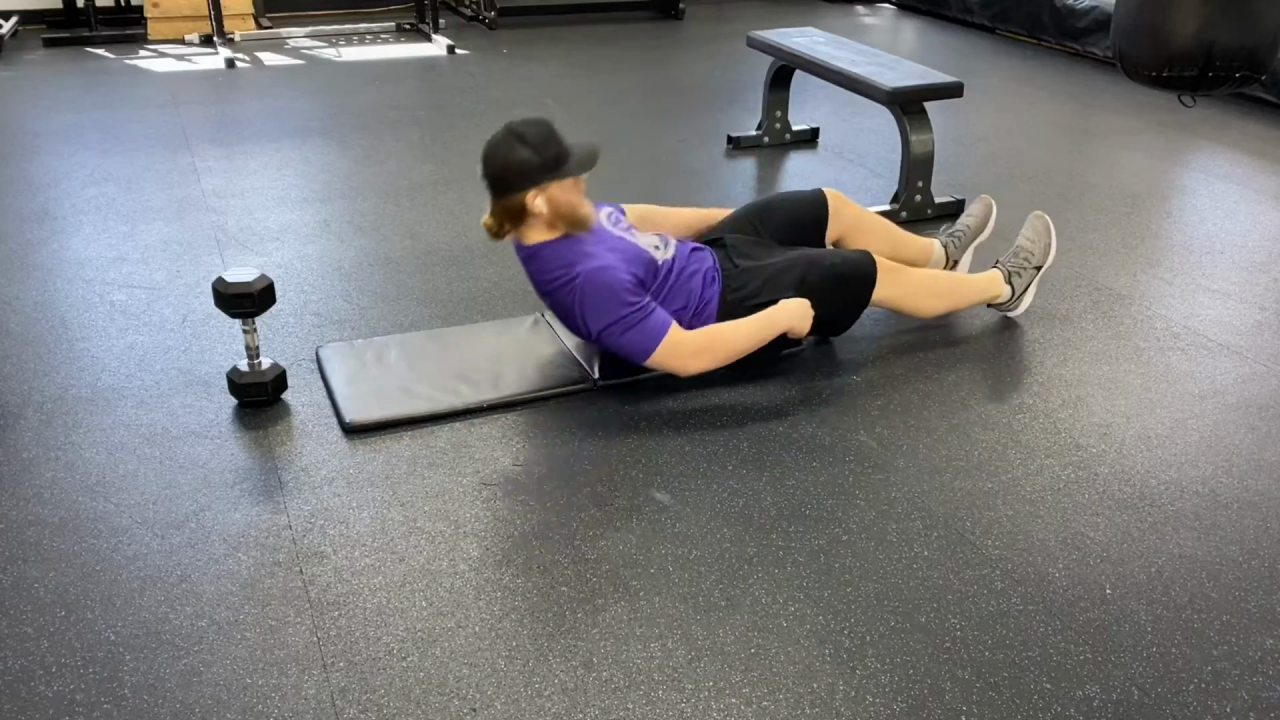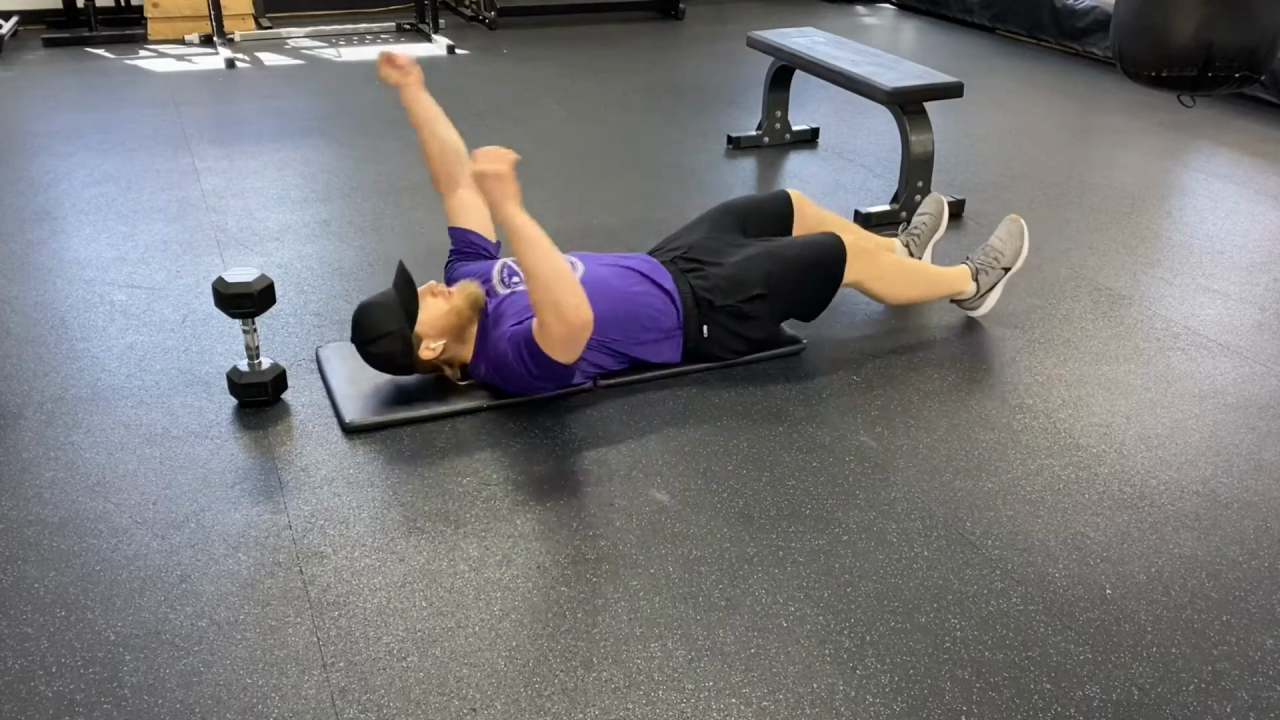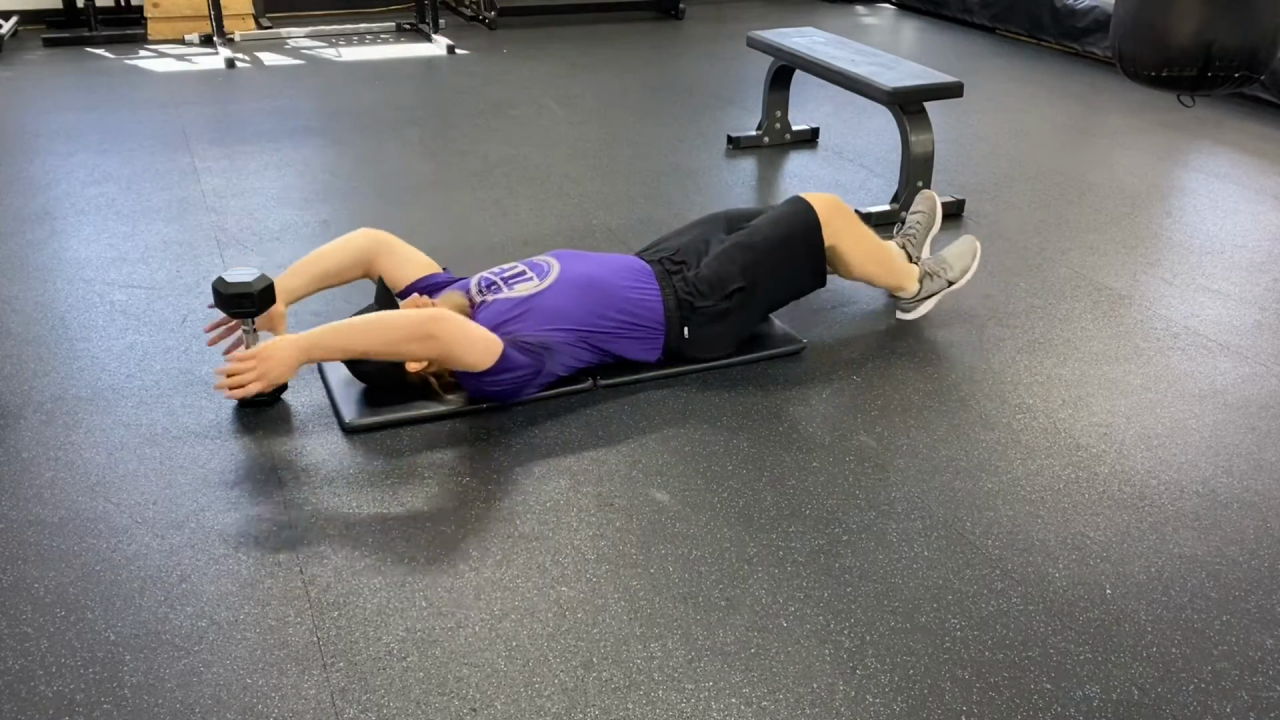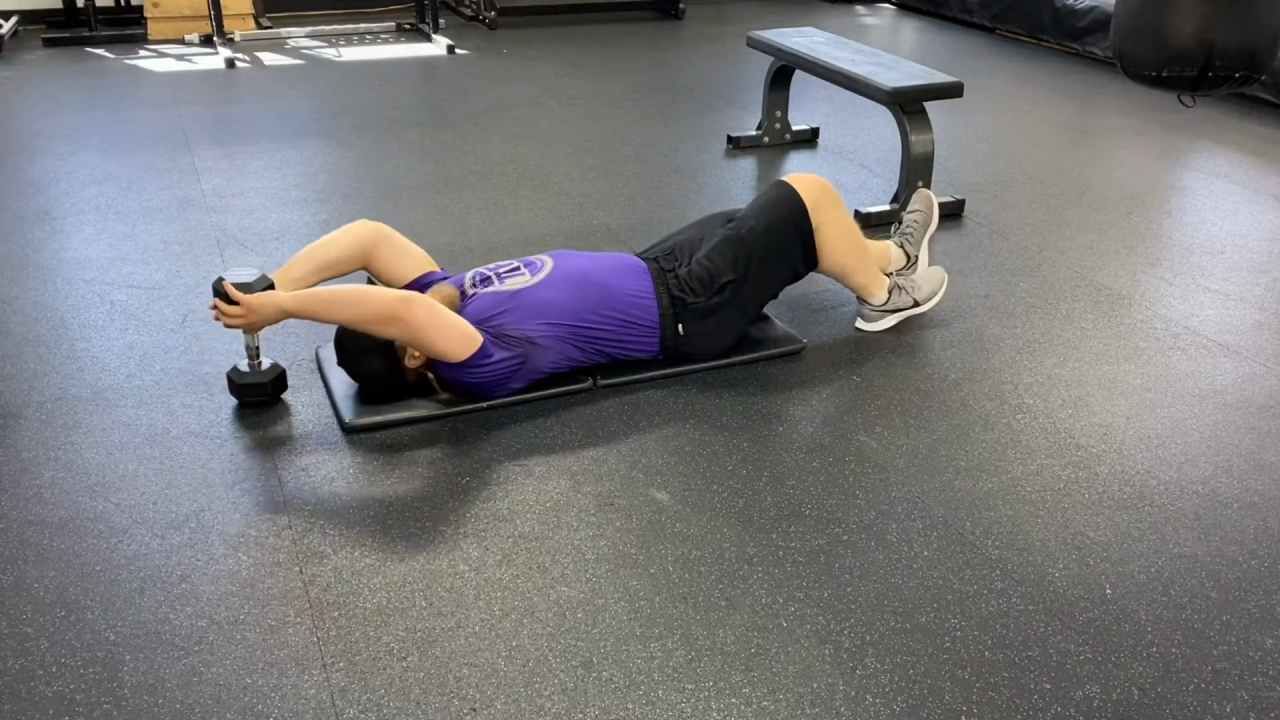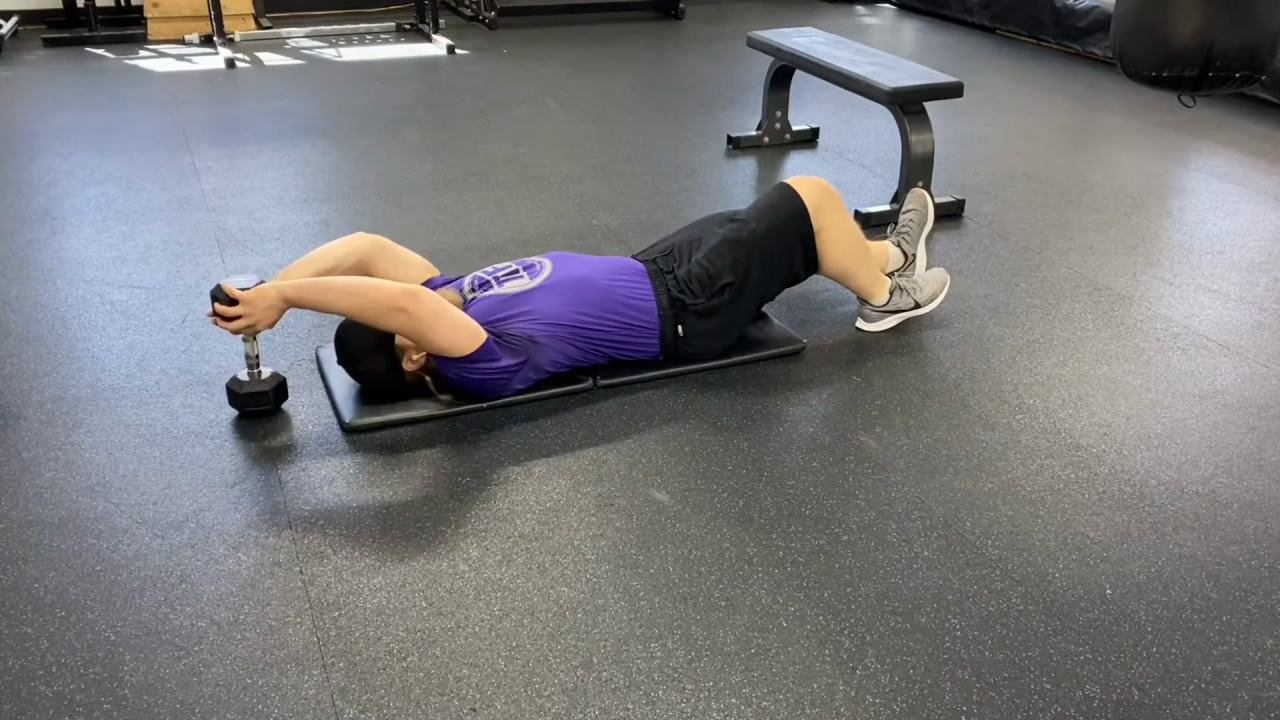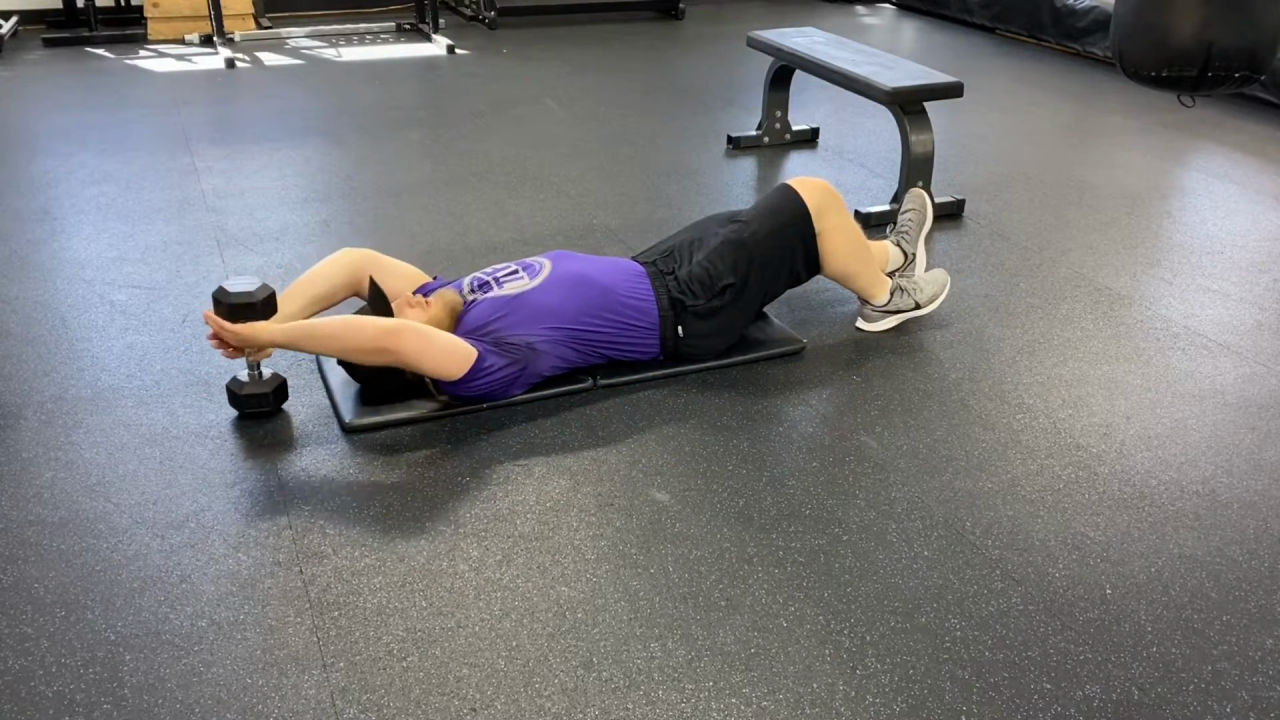
dt=0.7s
person 1, frame 1
left shoulder: (562, 218)
right shoulder: (588, 279)
right elbow: (687, 355)
left wrist: (716, 219)
right wrist: (780, 313)
left hip: (708, 259)
right hip: (724, 293)
left knee: (833, 209)
right knee: (877, 275)
left ankle: (941, 256)
right ankle: (1002, 286)
person 1, frame 2
left shoulder: (469, 277)
right shoulder: (510, 355)
left elbow: (460, 182)
right elbow: (572, 320)
left wrist: (412, 93)
right wrist: (511, 205)
left hip: (663, 270)
right hip: (698, 315)
left knee: (790, 205)
right knee: (840, 256)
left ankle: (900, 250)
right ankle: (968, 285)
person 1, frame 3
left shoulder: (451, 300)
right shoulder: (494, 372)
left elbow: (372, 244)
right elbow: (431, 332)
left wrist: (273, 294)
right wrist: (294, 349)
left hip: (653, 270)
right hip: (691, 315)
left knee: (776, 220)
right knee: (821, 211)
left ankle: (897, 253)
right ankle: (913, 286)
person 1, frame 4
left shoulder: (448, 297)
right shoulder: (481, 366)
left elbow: (372, 236)
right elbow: (401, 309)
left wrist: (271, 286)
right wrist: (280, 305)
left hip: (651, 272)
right hip: (684, 312)
left knee: (774, 222)
right knee: (808, 195)
left ankle: (888, 255)
right ankle: (882, 296)
person 1, frame 5
left shoulder: (450, 301)
right shoulder: (482, 368)
left elbow: (368, 248)
right elbow: (404, 297)
left wrist: (272, 290)
right wrist: (280, 294)
left hip: (650, 273)
right hip: (684, 312)
left knee: (770, 217)
right knee: (810, 199)
left ankle: (887, 256)
right ankle: (884, 296)
person 1, frame 6
left shoulder: (450, 300)
right shoulder: (481, 366)
left elbow: (358, 260)
right elbow: (390, 341)
left wrist: (271, 312)
right wrist: (269, 333)
left hip: (650, 273)
right hip: (684, 314)
left knee: (773, 220)
right knee: (811, 198)
left ankle: (883, 255)
right ankle: (884, 297)
